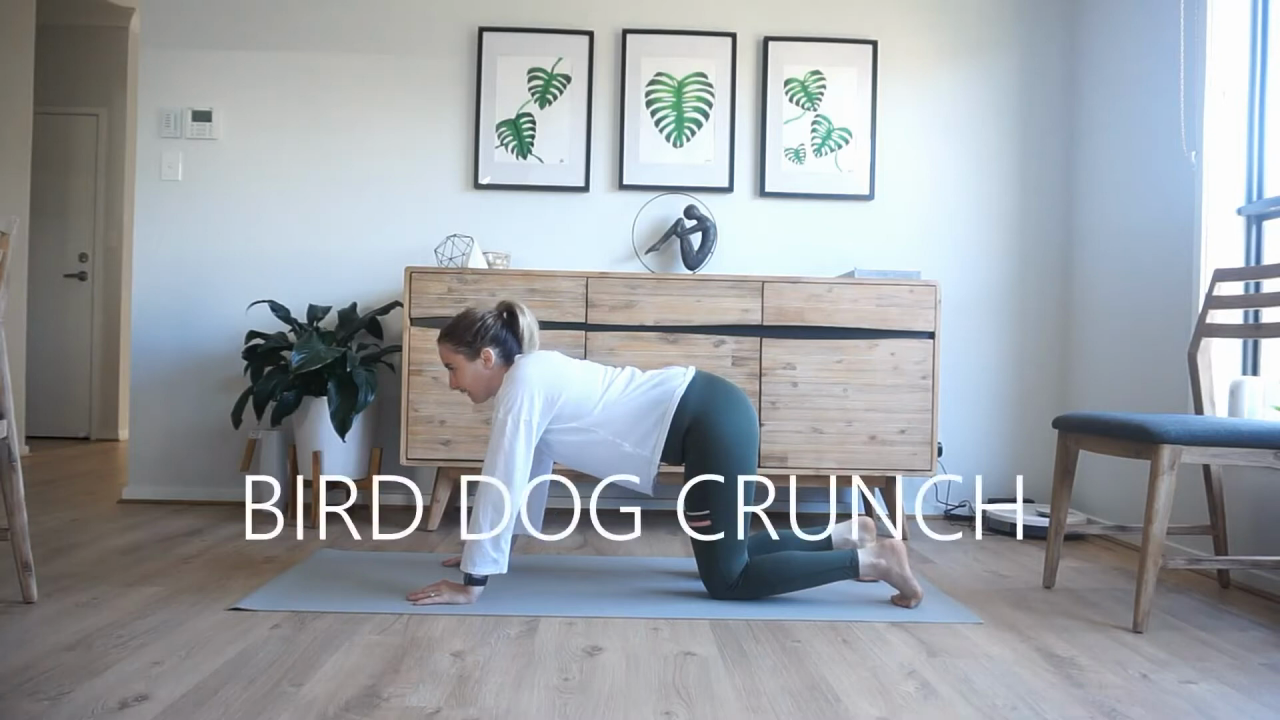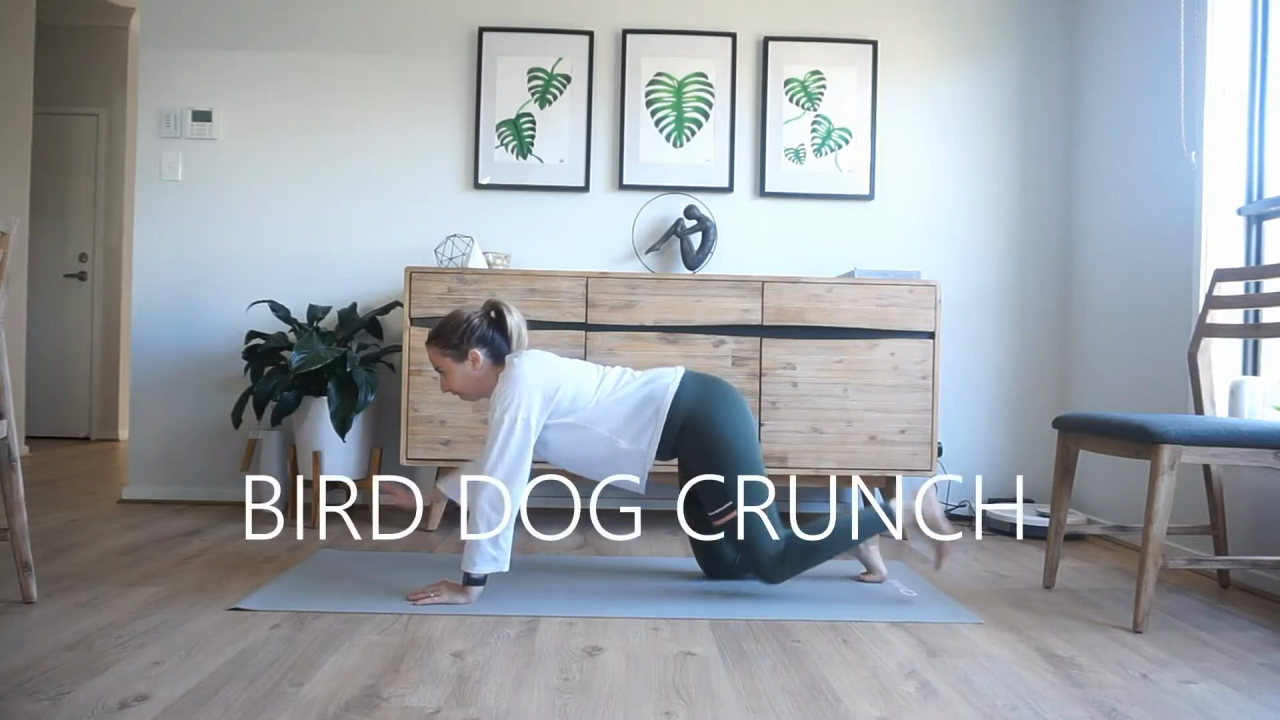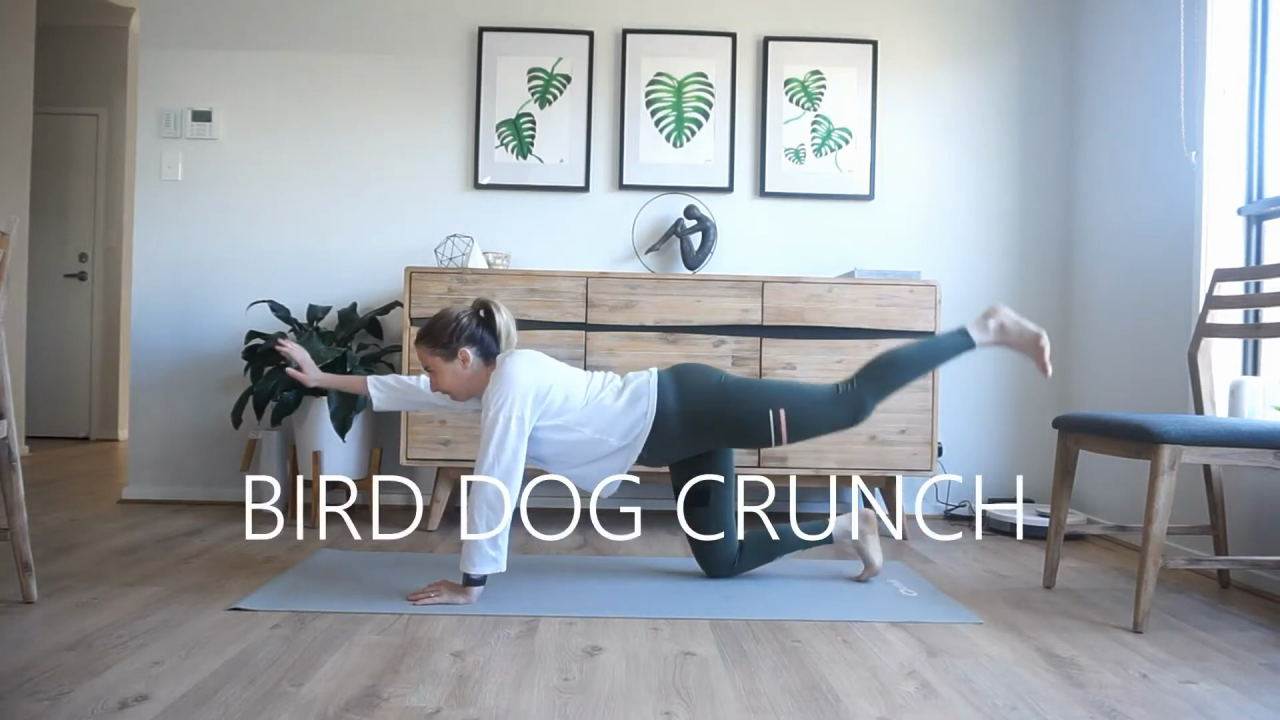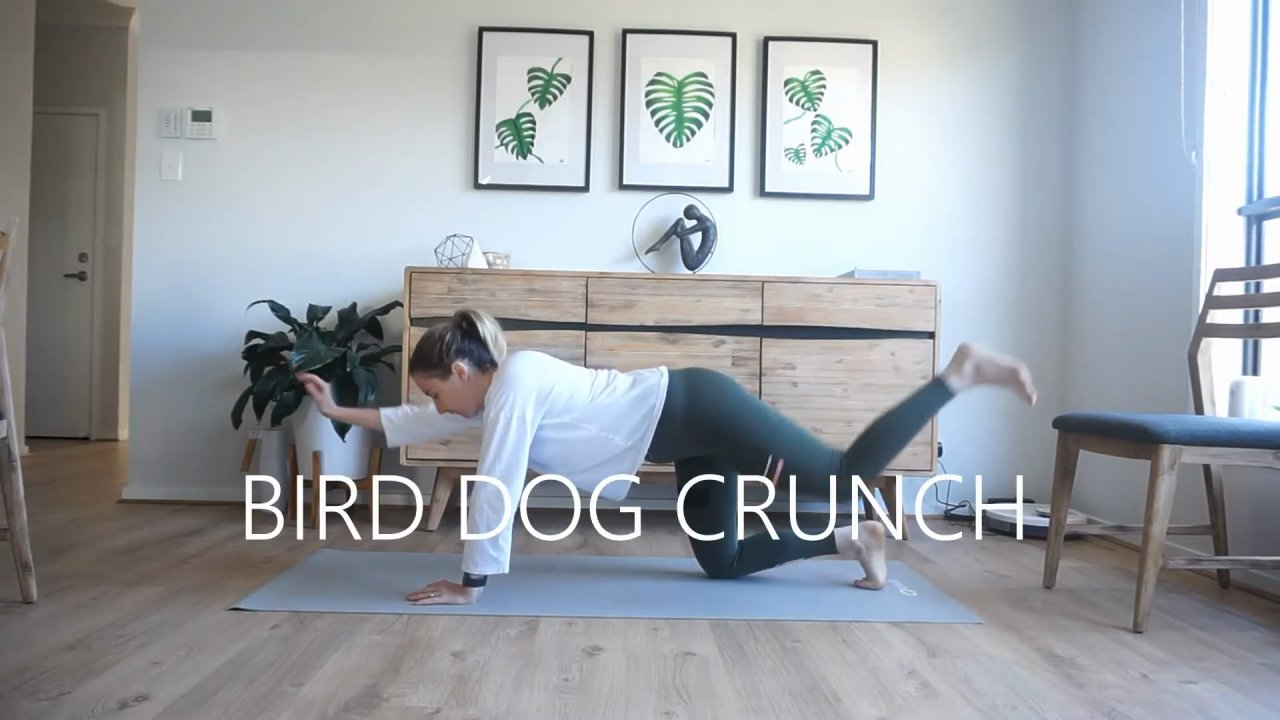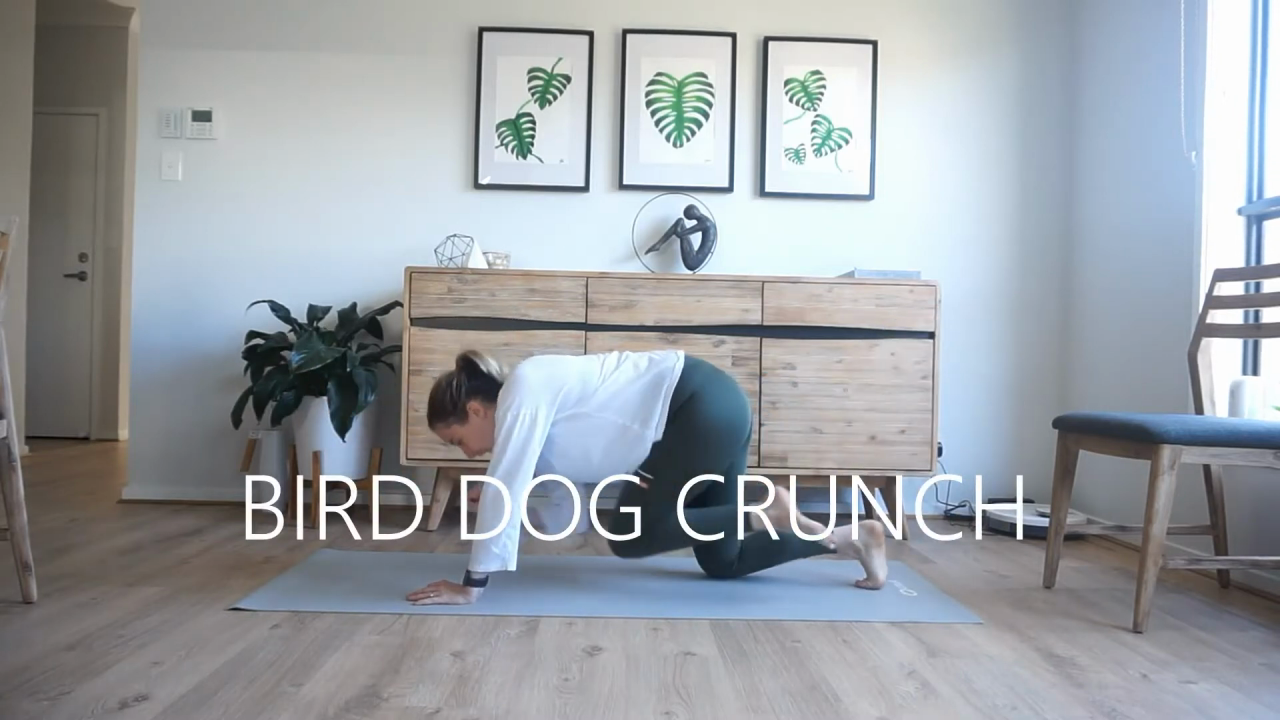
dt=0.5s
person 1, frame 1
left shoulder: (523, 382)
right shoulder: (535, 375)
left elbow: (500, 486)
right elbow: (527, 478)
left wrist: (471, 581)
right wrist: (484, 551)
left hip: (712, 416)
right hip: (706, 414)
left knee: (726, 579)
right knee: (722, 553)
left ankle: (871, 559)
right ankle: (846, 534)
person 1, frame 2
left shoulder: (518, 381)
right shoulder: (524, 379)
left elbow: (499, 487)
right elbow: (500, 468)
left wrist: (469, 582)
right wrist: (432, 494)
left hip: (703, 415)
right hip: (695, 419)
left knee: (768, 561)
right knee: (719, 561)
left ankle: (896, 510)
right ankle: (853, 529)
person 1, frame 3
left shoulder: (510, 382)
right shoulder: (498, 376)
left elbow: (494, 490)
right elbow: (414, 391)
left wrist: (471, 582)
right wrist: (328, 379)
left hip: (690, 409)
right hip: (685, 429)
left knee: (847, 404)
right knee: (721, 560)
left ankle: (986, 327)
right ankle: (847, 528)
person 1, frame 4
left shoulder: (512, 385)
right shoulder: (498, 387)
left elbow: (494, 492)
right elbow: (425, 421)
left wrist: (470, 583)
right wrist: (343, 412)
left hip: (694, 411)
right hip: (689, 429)
left knee: (848, 468)
right knee: (722, 562)
left ankle: (962, 372)
right ankle: (850, 539)
person 1, frame 5
left shoulder: (523, 388)
right shoulder: (543, 436)
left elbow: (504, 491)
right elbow: (574, 513)
left wrist: (471, 584)
right wrist: (496, 513)
left hip: (703, 402)
right hip: (714, 407)
left knee: (626, 534)
right knee: (721, 560)
left ankle: (762, 514)
right ankle: (850, 537)
